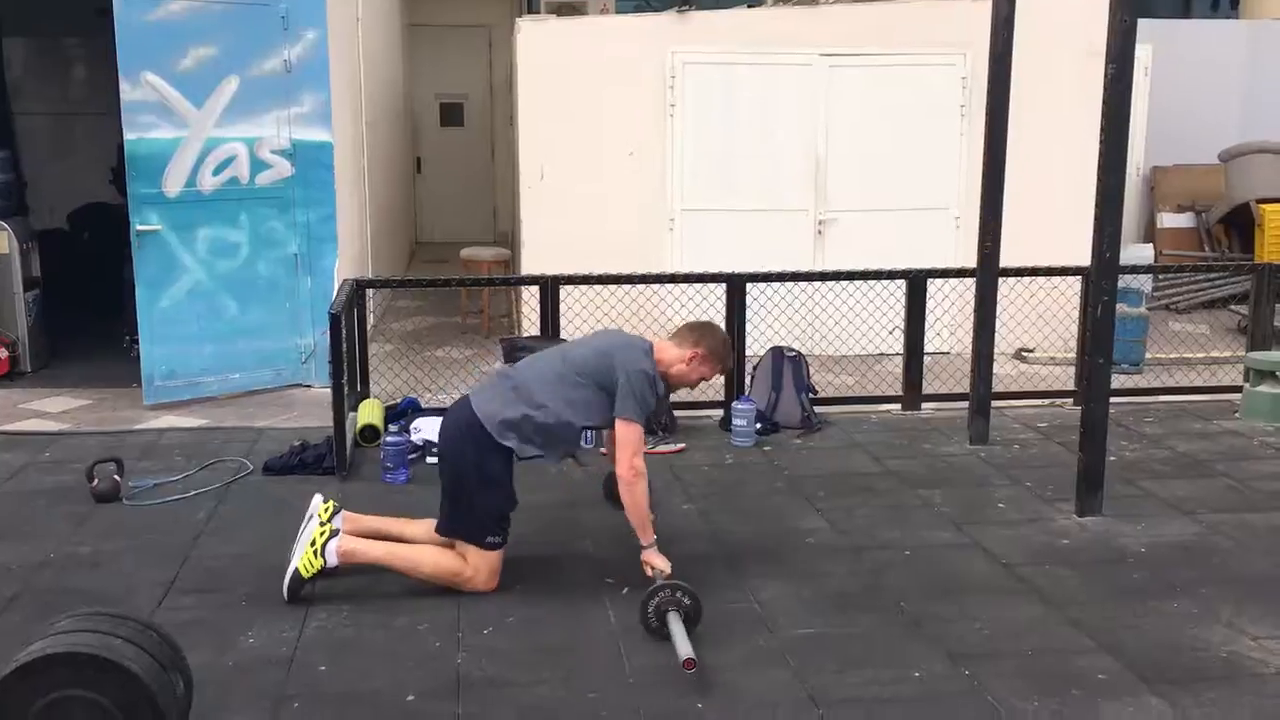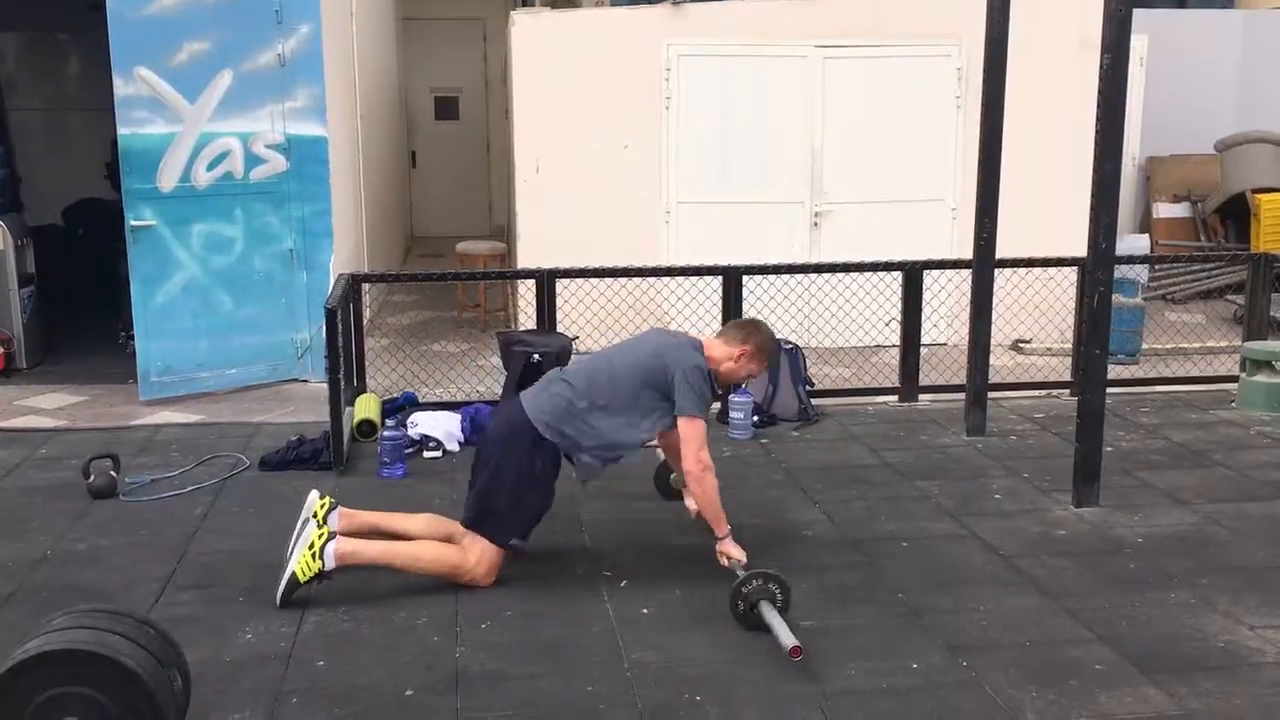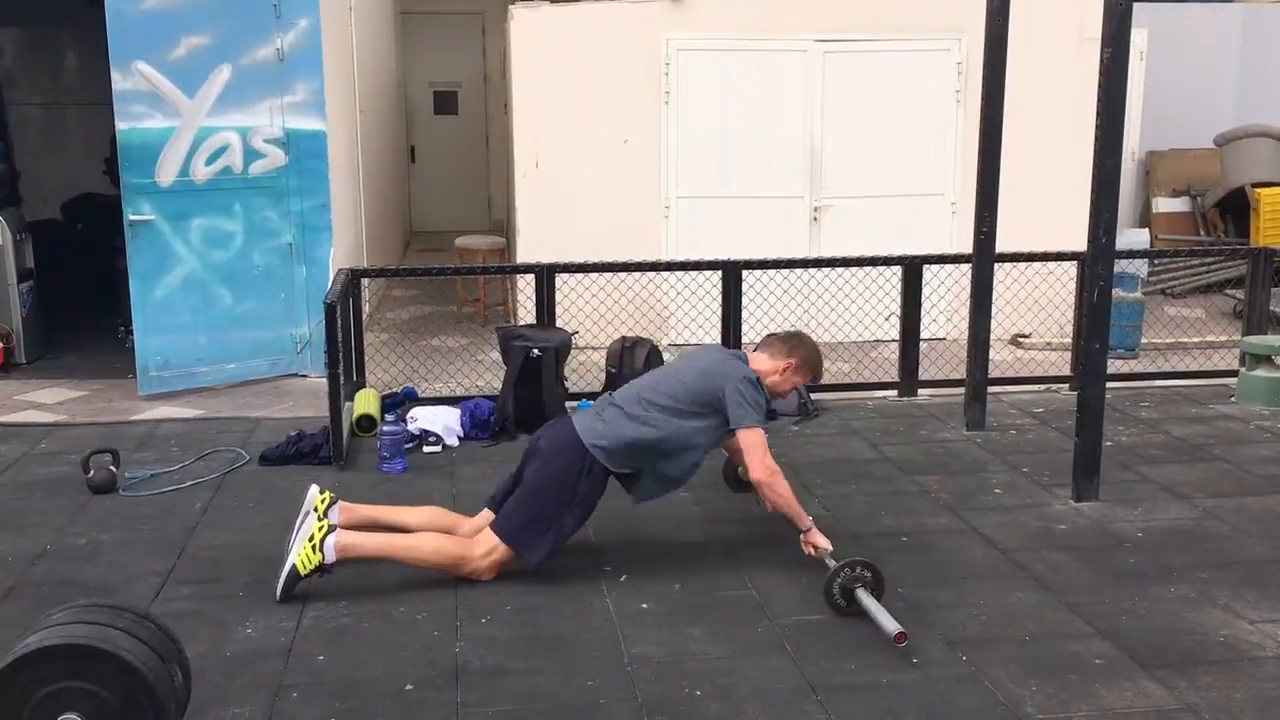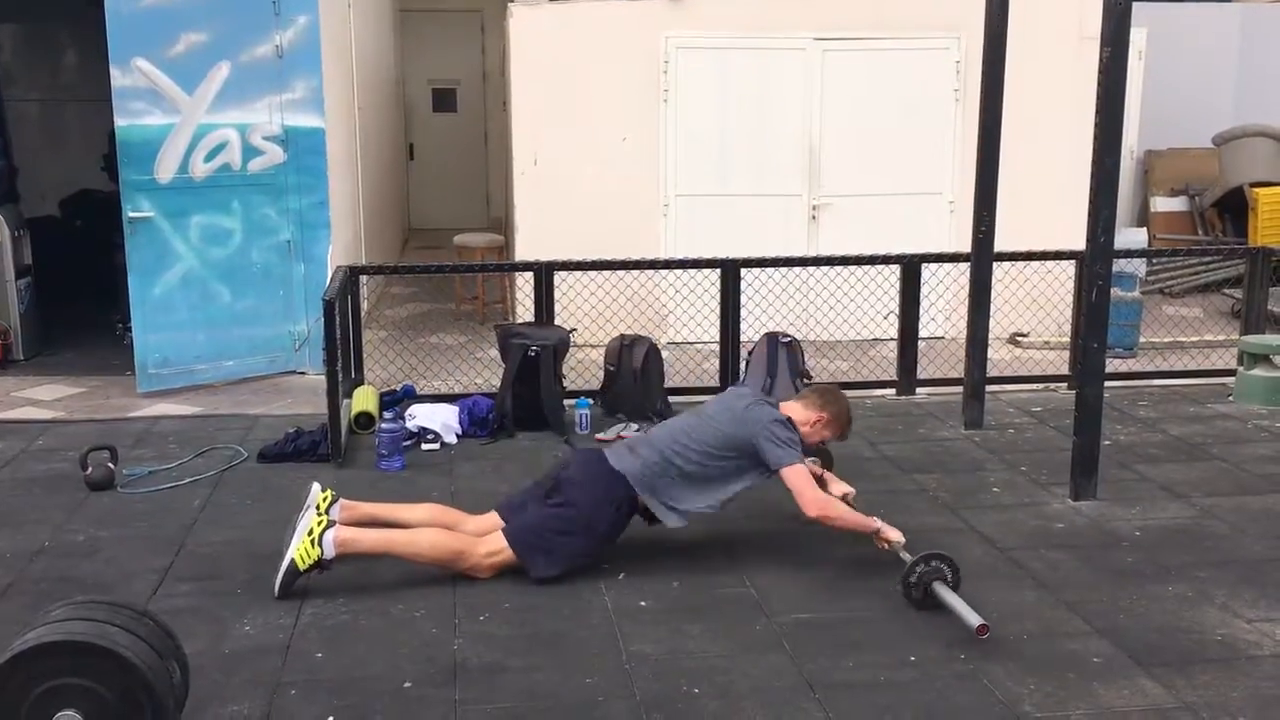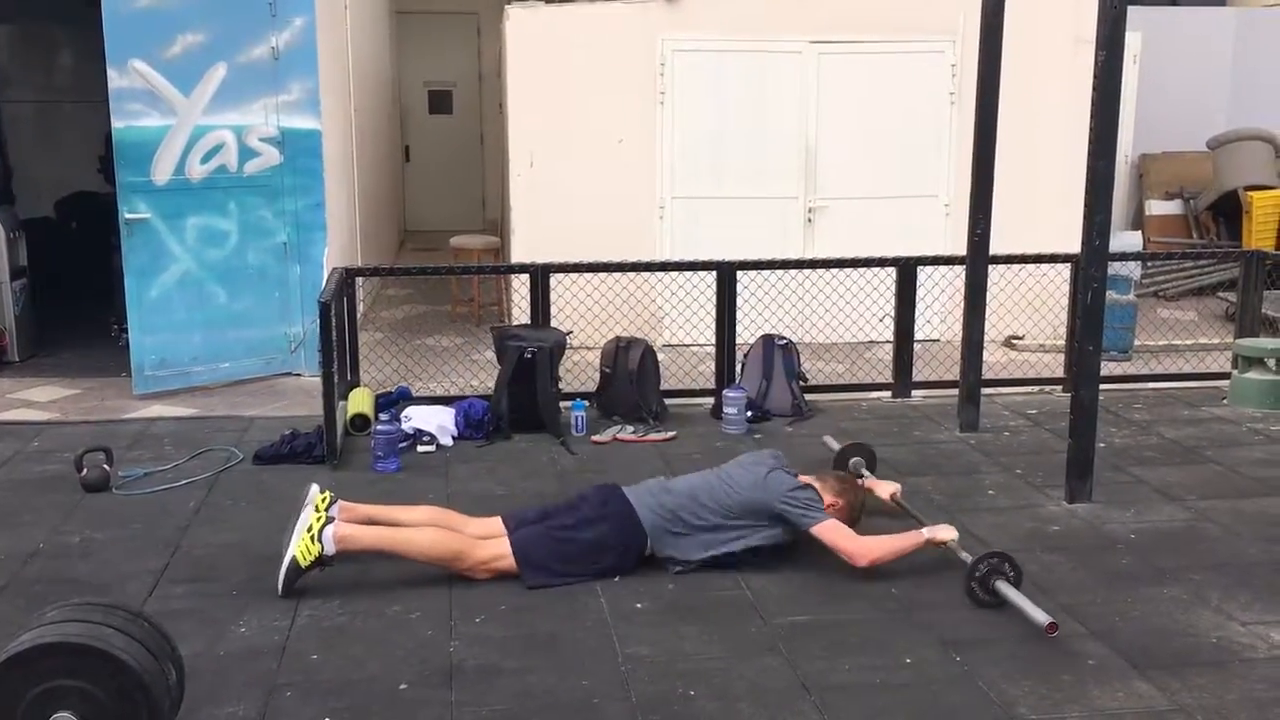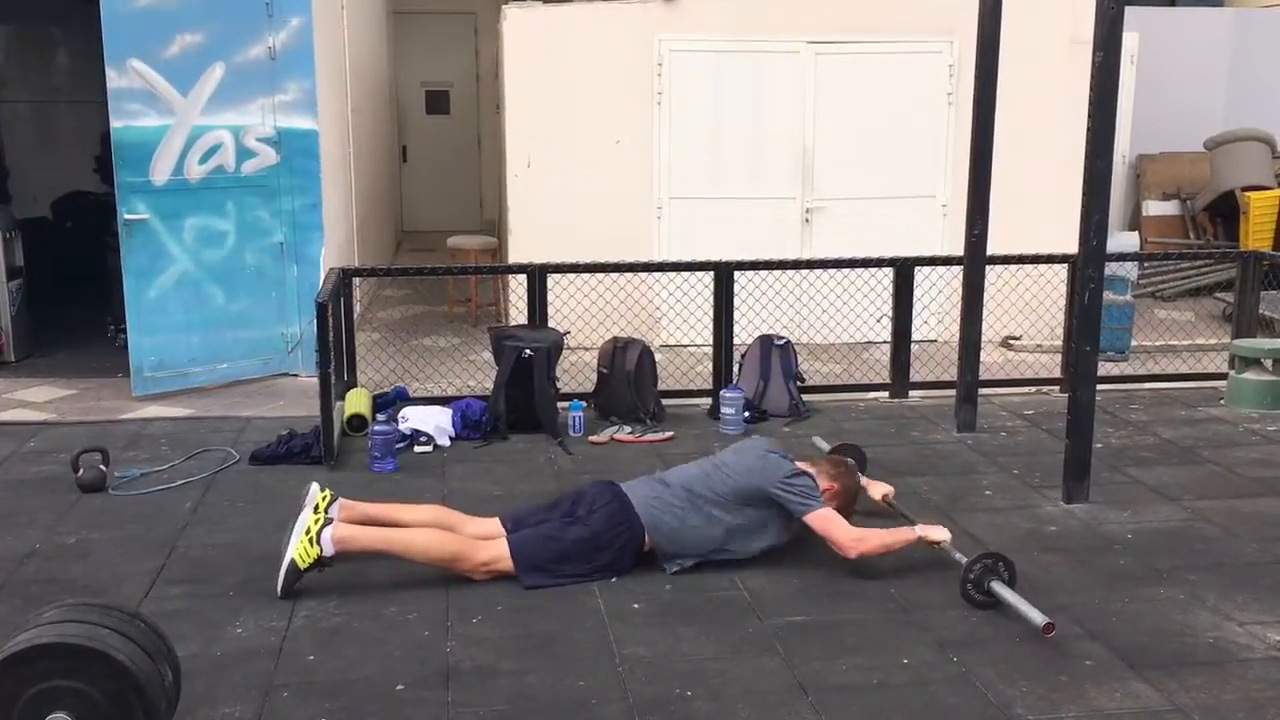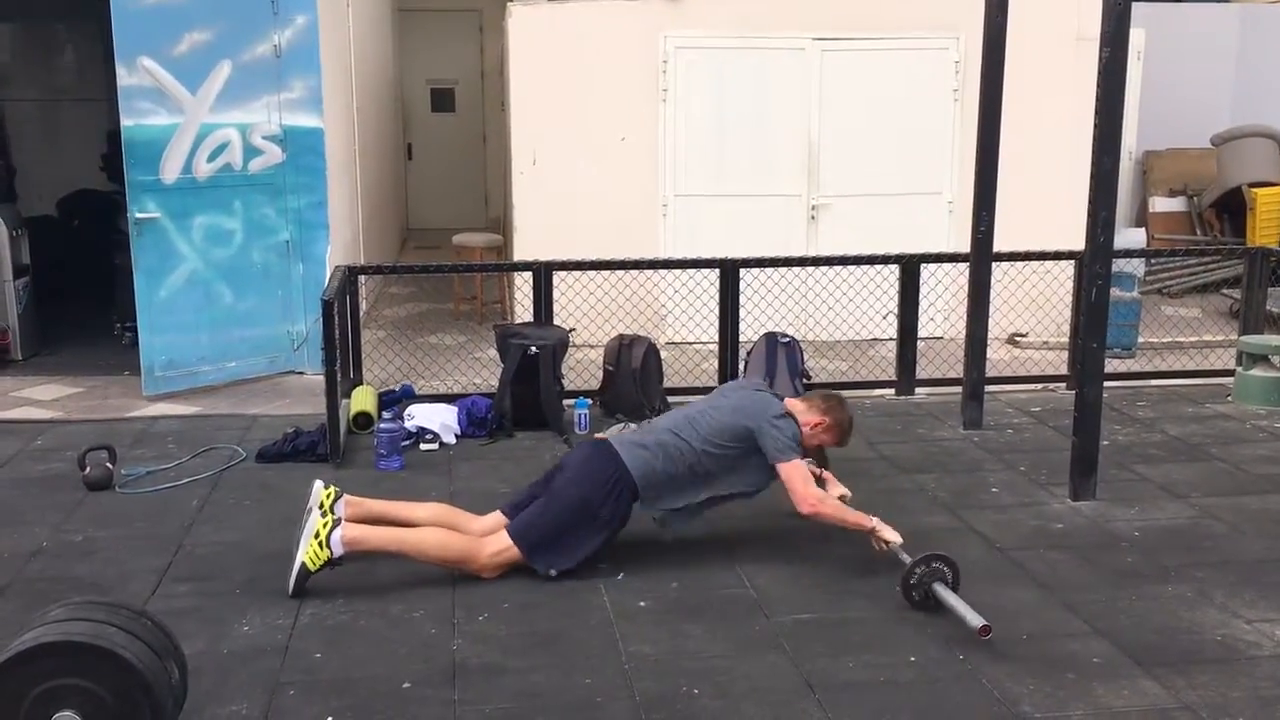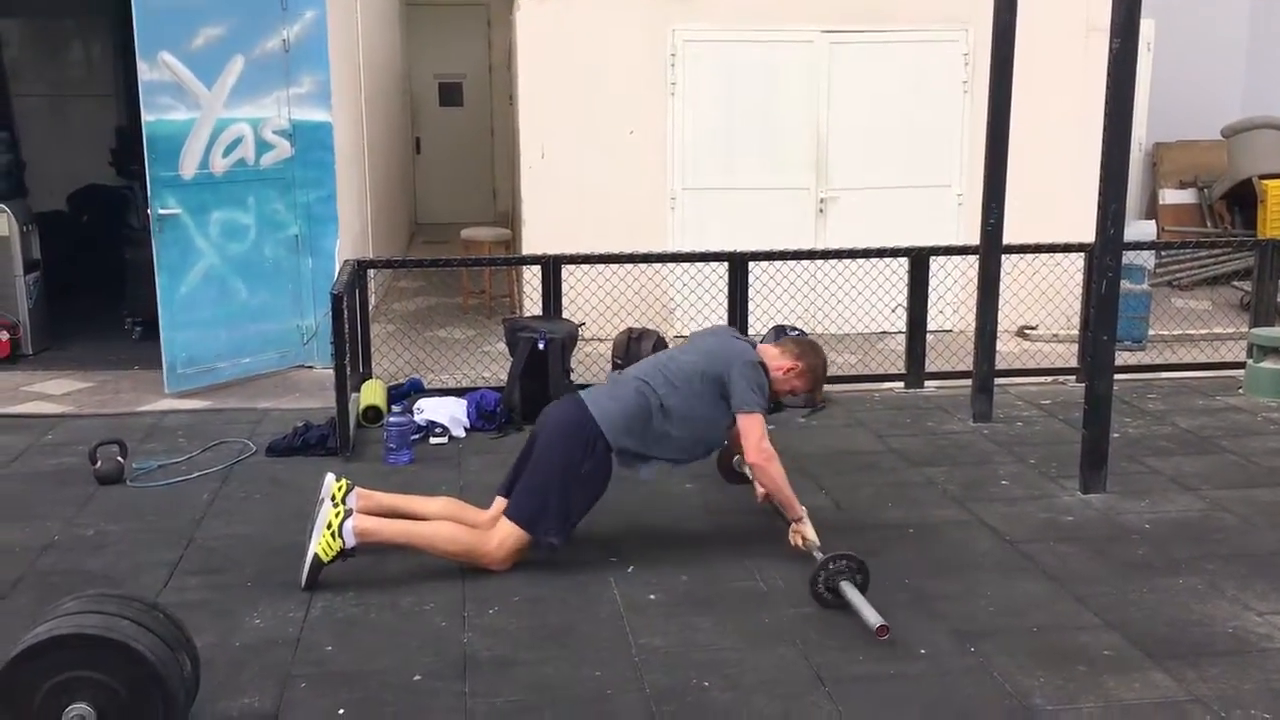
dt=0.4s
person 1, frame 1
left shoulder: (630, 350)
right shoulder: (641, 371)
left elbow: (616, 440)
right elbow: (629, 467)
left wrist: (635, 507)
right wrist: (648, 545)
left hip: (473, 420)
right hip: (484, 435)
left knee: (460, 540)
right knee: (478, 575)
left ankle: (339, 521)
right ankle: (338, 548)
person 1, frame 2
left shoulder: (677, 349)
right shoulder: (695, 368)
left elbow: (667, 427)
right elbow: (697, 462)
left wrist: (688, 493)
right wrist: (723, 536)
left hip: (519, 419)
right hip: (533, 435)
left knee: (467, 535)
right knee: (476, 567)
left ankle: (335, 517)
right ankle: (334, 550)
person 1, frame 3
left shoulder: (721, 361)
right shoulder: (744, 381)
left elbow: (727, 433)
right elbow: (764, 471)
left wrist: (760, 486)
right wrist: (805, 526)
left hip: (566, 437)
right hip: (582, 459)
left knee: (470, 529)
right knee: (479, 559)
left ankle: (336, 511)
right ankle: (334, 544)
person 1, frame 4
left shoulder: (752, 400)
right shoulder: (775, 425)
right elbow: (814, 509)
left wrist: (822, 474)
right wrist: (877, 527)
left hip: (595, 467)
right hip: (608, 495)
left knee: (473, 525)
right knee: (480, 557)
left ankle: (337, 509)
right ankle: (335, 540)
person 1, frame 5
left shoulder: (775, 463)
right shoulder: (792, 496)
right elbow: (860, 554)
left wrist: (869, 483)
right wrist: (928, 534)
left hip: (613, 502)
right hip: (621, 535)
left knee: (476, 527)
right knee: (478, 557)
left ankle: (336, 509)
right ankle: (334, 537)
person 1, frame 6
left shoulder: (770, 450)
right shoulder: (790, 483)
right elbow: (853, 545)
left wrist: (862, 481)
right wrist: (920, 532)
left hip: (609, 498)
right hip: (619, 531)
left knee: (472, 528)
right knee: (477, 559)
left ankle: (337, 508)
right ankle: (334, 538)
person 1, frame 7
left shoulder: (756, 392)
right shoulder: (778, 422)
right elbow: (808, 504)
left wrist: (818, 471)
right wrist: (871, 524)
left hip: (598, 457)
right hip: (613, 482)
left knee: (478, 526)
right knee: (486, 556)
left ankle: (342, 505)
right ankle: (341, 537)
person 1, frame 8
left shoulder: (729, 341)
right shoulder: (749, 366)
left elbow: (729, 422)
right elbow: (759, 454)
left wrist: (756, 476)
right wrist: (798, 515)
left hip: (572, 416)
right hip: (589, 438)
left knee: (486, 520)
right knee: (495, 549)
left ankle: (352, 498)
right ankle: (352, 528)
